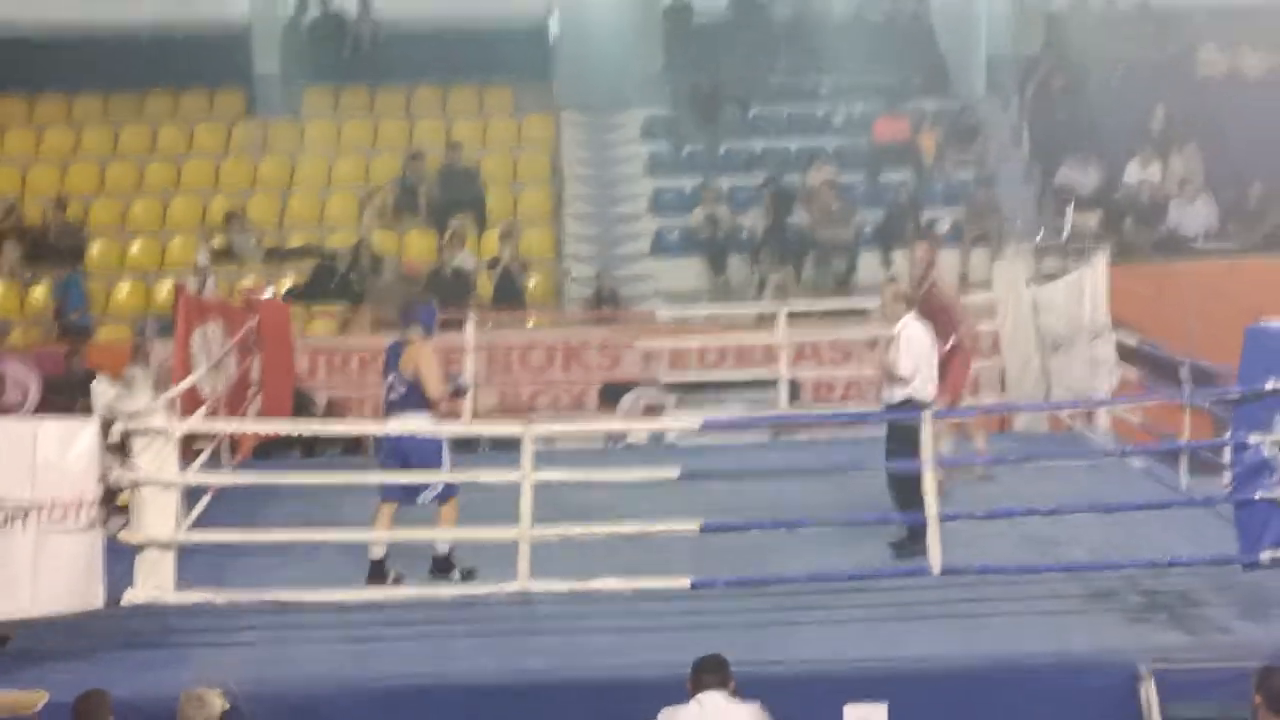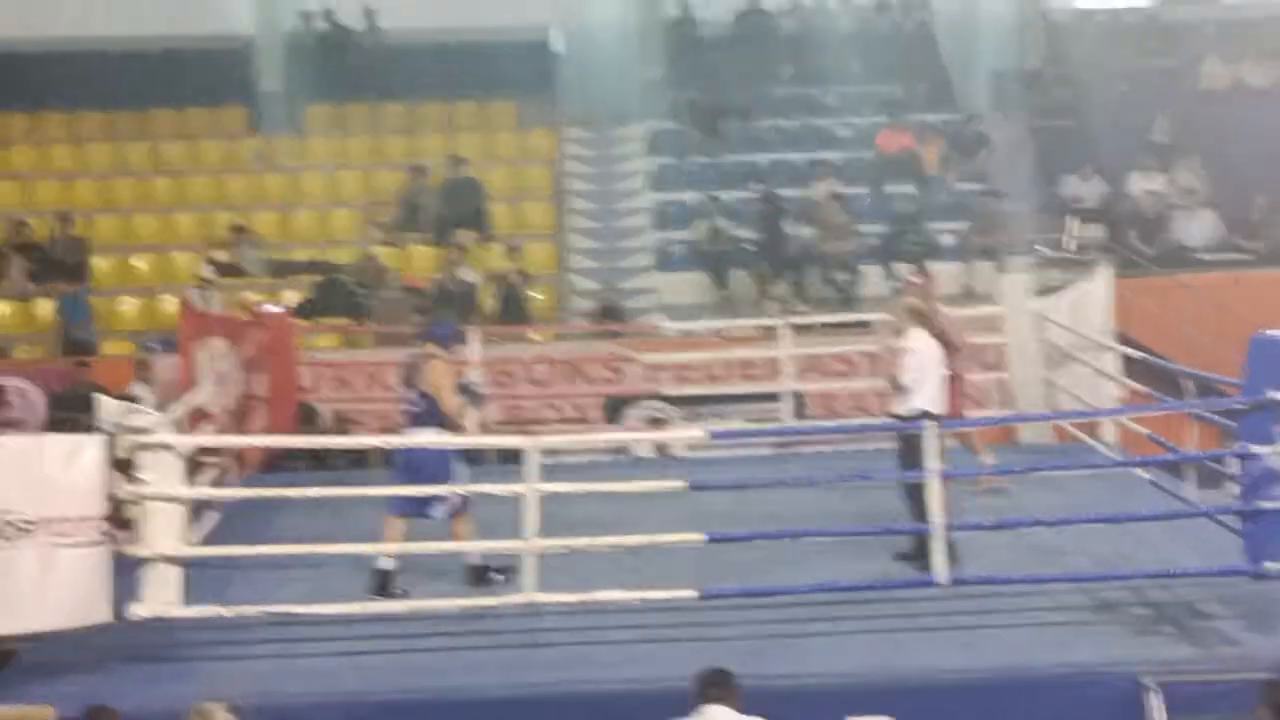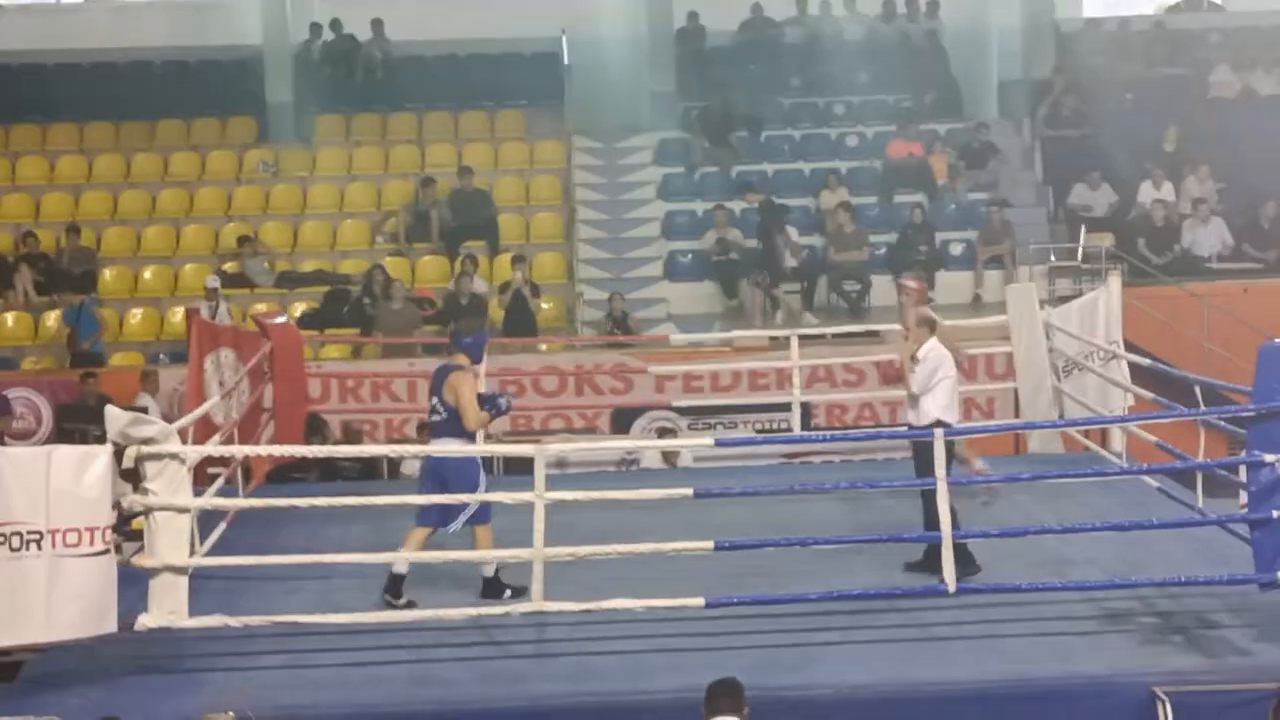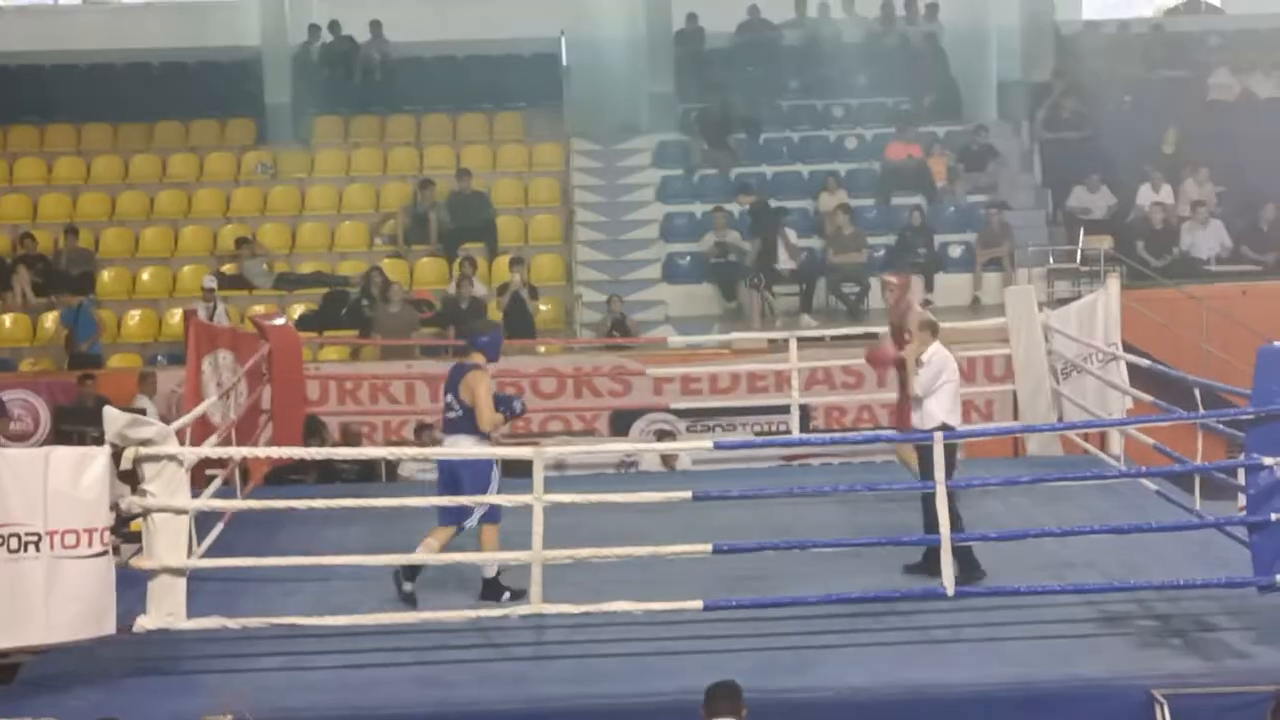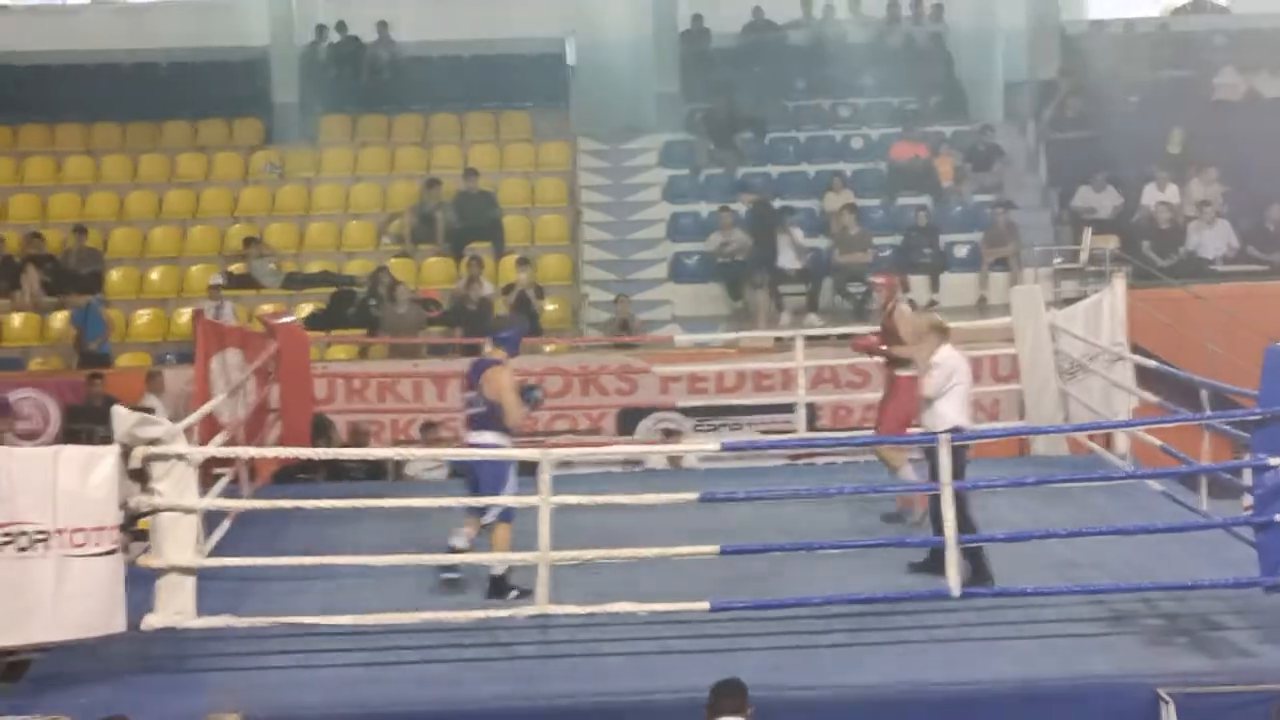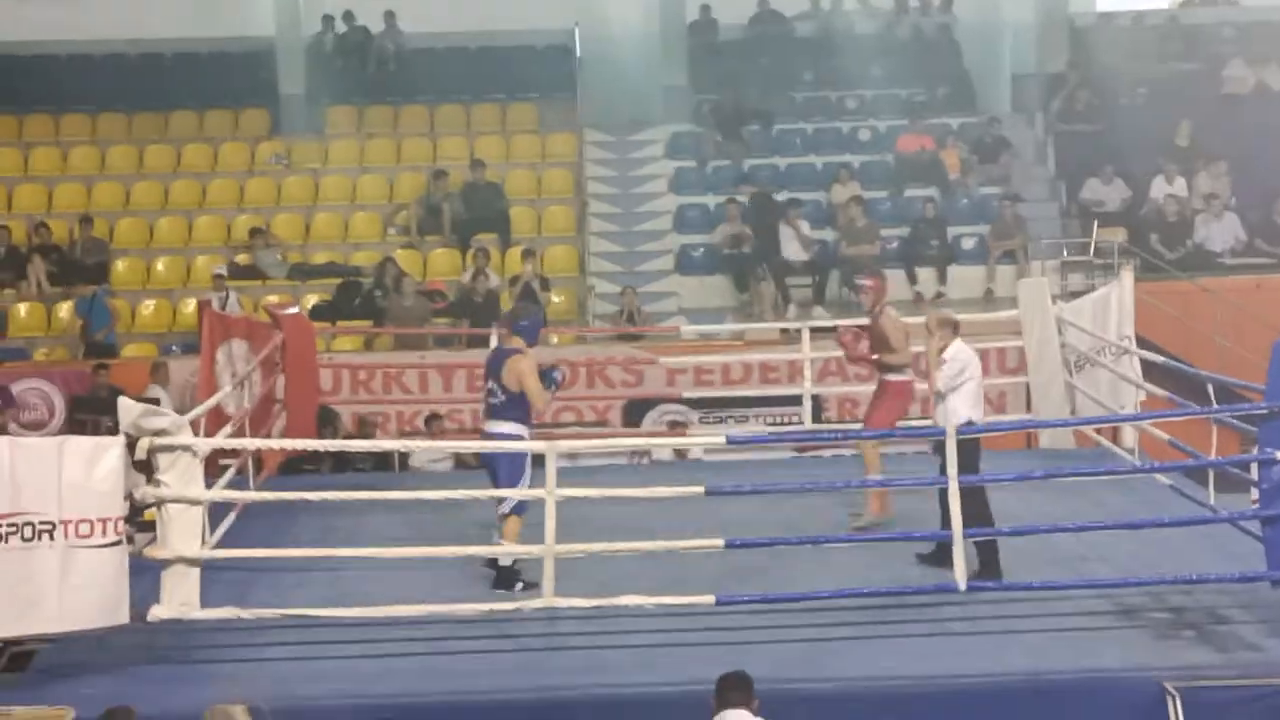
dt=0.1s
person 1, frame 1
left shoulder: (392, 350)
right shoulder: (422, 349)
right elbow: (435, 393)
left wrist: (442, 395)
right wrist: (451, 391)
left hip: (394, 431)
right hip: (421, 433)
left knee: (389, 501)
right knee: (447, 497)
left ankle: (377, 569)
right ankle: (442, 563)
person 1, frame 2
left shoulder: (415, 365)
right shoulder: (438, 366)
right elbow: (453, 410)
left wrist: (455, 400)
right wrist: (464, 400)
left hip: (409, 445)
right hip: (434, 446)
left knee: (399, 513)
right knee: (458, 510)
left ankle: (383, 581)
right ankle: (477, 570)
person 1, frame 3
left shoulder: (440, 372)
right shoulder: (464, 378)
right elbow: (473, 423)
left wrist: (481, 403)
right wrist: (494, 409)
left hip: (434, 455)
right hip: (459, 457)
left knee: (425, 524)
right knee: (481, 520)
left ankle: (394, 586)
right ankle: (491, 584)
person 1, frame 4
left shoulder: (456, 370)
right shoulder: (480, 377)
right elbow: (486, 424)
left wrist: (497, 405)
right wrist: (508, 412)
left hip: (449, 452)
right hip: (473, 455)
left knee: (449, 524)
right knee: (490, 519)
left ankle: (409, 571)
right ankle: (491, 586)
person 1, frame 5
left shoulder: (476, 366)
right shoulder: (501, 373)
right elbow: (512, 420)
left wrist: (517, 397)
right wrist: (530, 403)
left hip: (470, 445)
right hip: (493, 449)
left knee: (480, 512)
right knee: (502, 518)
left ankle: (451, 561)
right ankle: (498, 584)
person 1, frame 6
left shoulder: (495, 354)
right shoulder: (522, 361)
right elbow: (540, 405)
left wrist: (539, 379)
right wrist: (552, 383)
left hip: (491, 433)
right hip: (512, 438)
left knee: (508, 502)
right knee: (514, 509)
left ankle: (501, 558)
right ankle: (505, 575)
person 2, frame 1
left shoulder: (909, 332)
right shoulder: (910, 330)
left elbow: (903, 373)
left wrist: (884, 365)
left hip: (907, 408)
right hip: (911, 407)
left knee: (899, 472)
right knee: (910, 472)
left ankle: (918, 537)
right ankle: (919, 536)
person 2, frame 2
left shoulder: (919, 345)
right shoulder: (919, 343)
left elbow: (903, 381)
left wrist: (894, 362)
left hip: (918, 420)
right hip: (917, 419)
left knee: (916, 485)
right knee: (919, 485)
right ankle: (923, 546)
person 2, frame 3
left shoulder: (935, 355)
right shoulder: (928, 354)
left elbow: (913, 388)
left wrist: (905, 360)
left hip: (934, 431)
right hip: (928, 431)
left knee: (935, 497)
right knee: (930, 496)
left ankle: (964, 559)
right ankle: (934, 558)
person 2, frame 4
left shoulder: (939, 358)
right shoulder: (931, 358)
left elbow: (915, 390)
left wrist: (910, 362)
left hip: (938, 435)
right hip: (932, 435)
right knee: (931, 500)
left ankle: (969, 565)
right ankle: (933, 560)
person 2, frame 5
left shoulder: (950, 361)
right shoulder: (940, 360)
left elbow: (924, 392)
left wrist: (921, 362)
left hip: (949, 437)
left knee: (954, 505)
right knee: (939, 502)
left ankle: (980, 571)
right ankle: (937, 560)
person 2, frame 6
left shoulder: (961, 356)
right shoulder: (951, 355)
left elbow: (936, 386)
left wrist: (931, 357)
left hip: (962, 433)
left knee: (972, 499)
right knee: (948, 495)
left ankle: (990, 566)
right ankle: (944, 552)
person 3, frame 1
left shoulder: (940, 289)
right shoulder: (918, 288)
left elbow: (964, 321)
left wrist: (947, 346)
left hip: (954, 353)
right hip: (939, 352)
left knee: (940, 409)
right knee: (952, 408)
person 3, frame 2
left shoulder: (938, 316)
left elbow: (961, 349)
left wrist: (951, 374)
left hip: (946, 378)
right knee: (963, 431)
right ankle: (991, 474)
person 3, frame 3
left shoulder: (927, 319)
right shoulder: (908, 317)
left elbow: (945, 353)
right wrist: (903, 367)
left hip: (936, 386)
right hip: (926, 385)
left knee: (923, 442)
right knee: (947, 441)
right ankle: (984, 475)
person 3, frame 4
left shoulder: (911, 312)
right shoulder: (899, 312)
left elbow: (927, 348)
left wrist: (896, 355)
right wrist: (890, 356)
left hip: (918, 382)
right hip: (909, 382)
left knee: (904, 442)
right knee: (906, 440)
left ankle: (938, 493)
person 3, frame 5
left shoulder: (900, 314)
right shoulder: (890, 312)
left elbow: (911, 350)
left wrist: (882, 348)
right wrist: (874, 344)
left hip: (906, 383)
right hip: (897, 381)
left knee: (884, 442)
right knee: (887, 442)
left ankle: (916, 496)
right ankle: (906, 500)
person 3, frame 6
left shoulder: (887, 318)
right shoulder: (877, 315)
left elbow: (905, 357)
left wrist: (873, 357)
right wrist: (861, 343)
left hip: (897, 387)
right hip: (888, 385)
left knee: (867, 442)
right knee: (870, 442)
left ankle: (874, 509)
right ankle: (880, 505)
